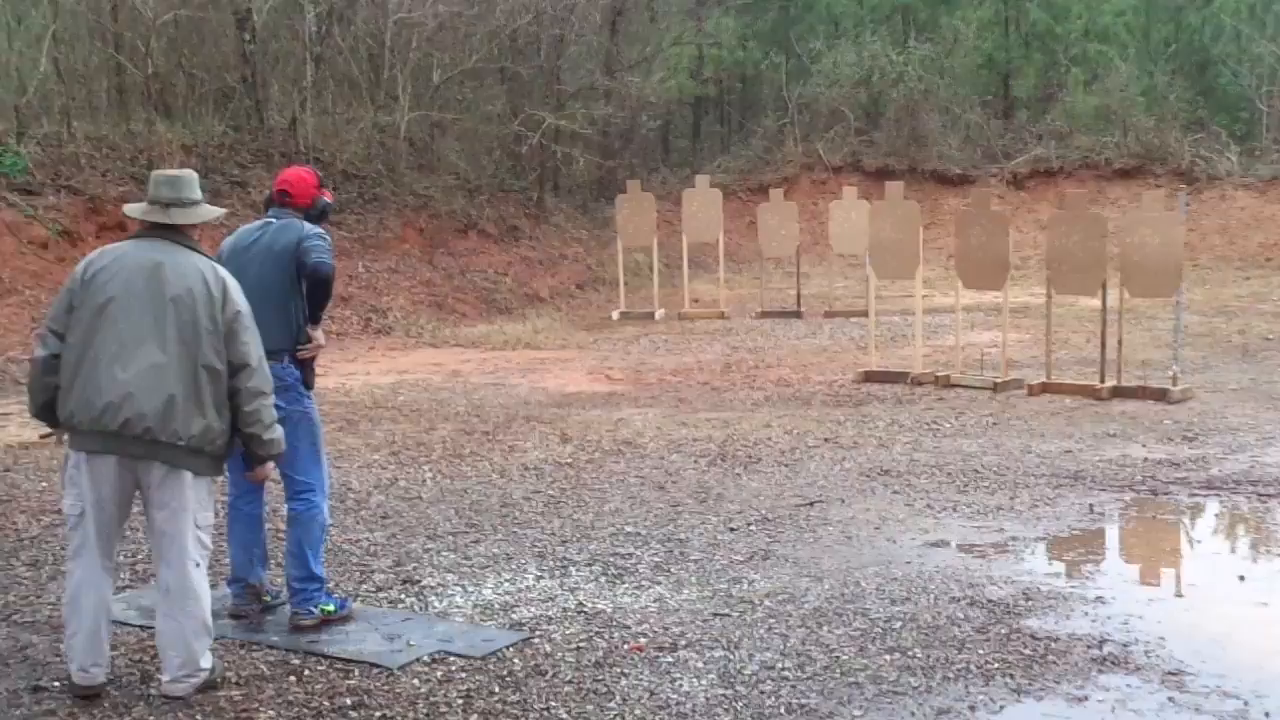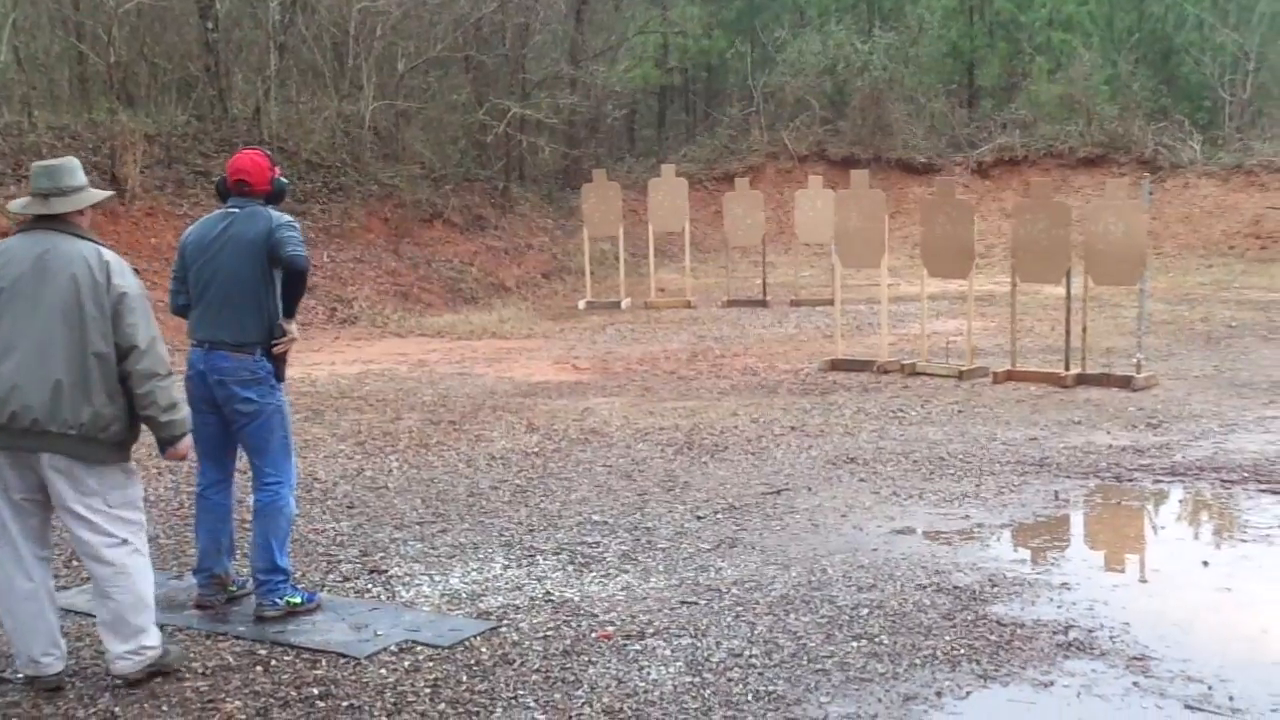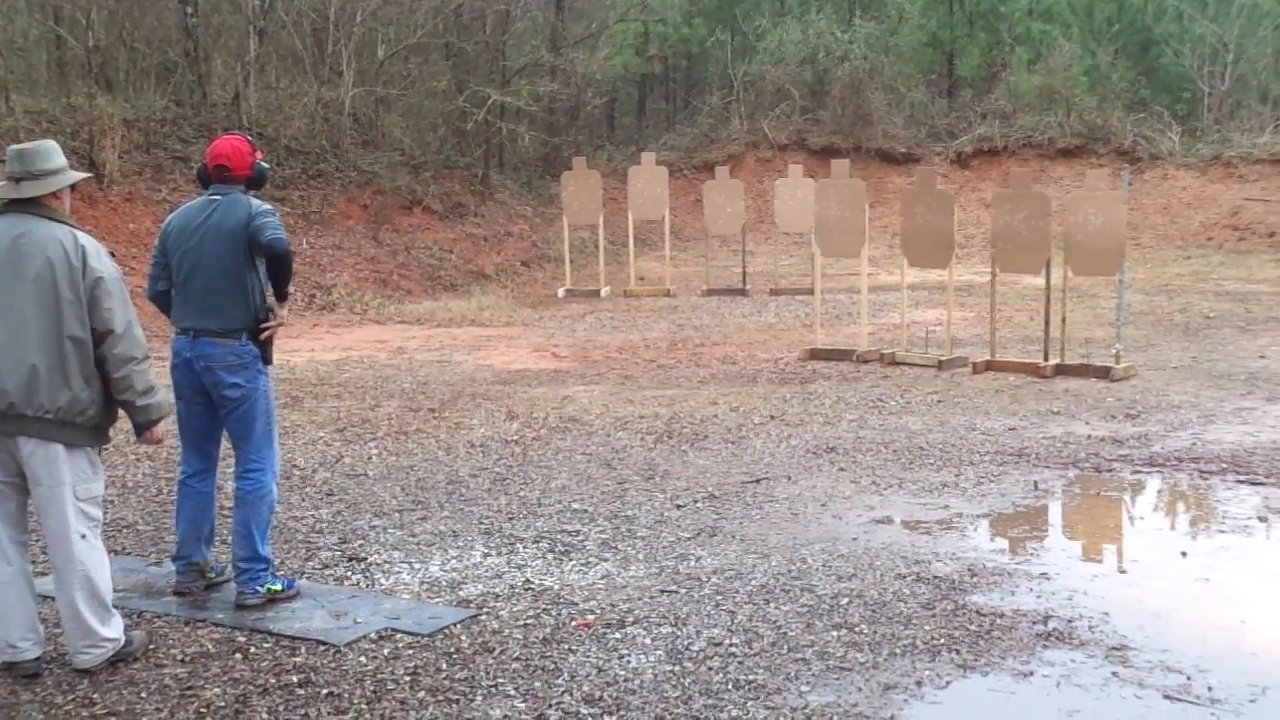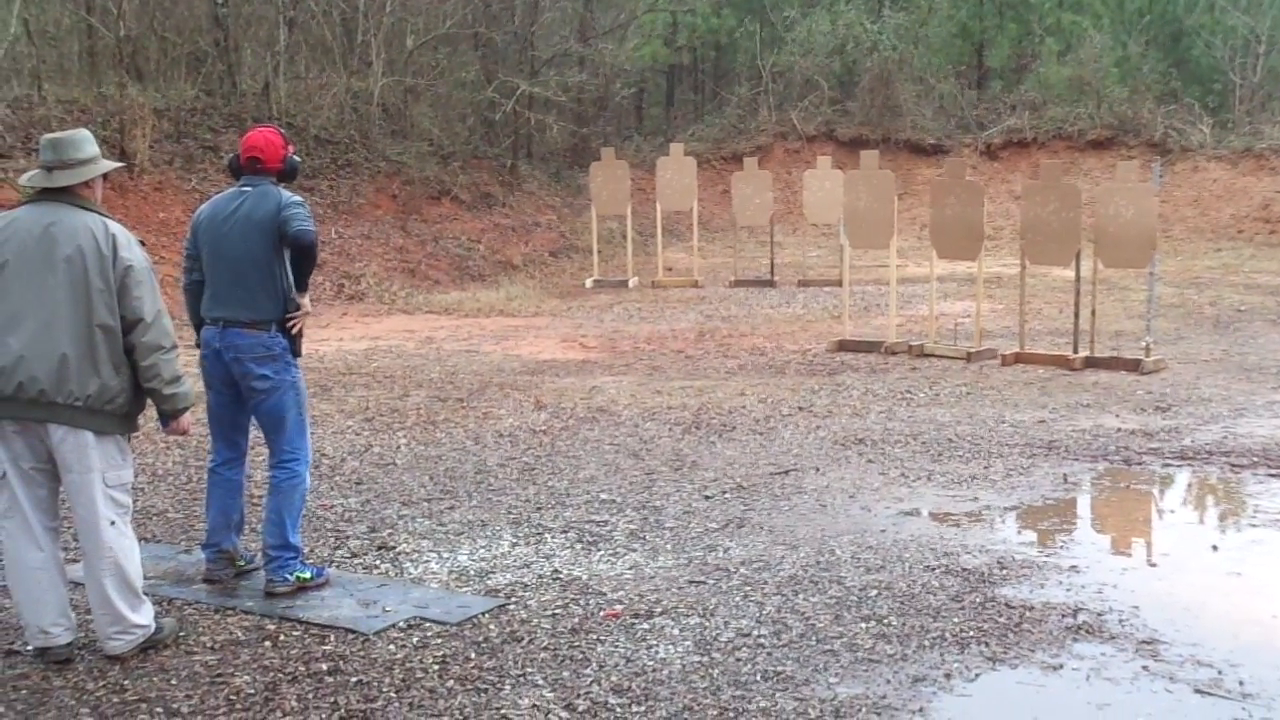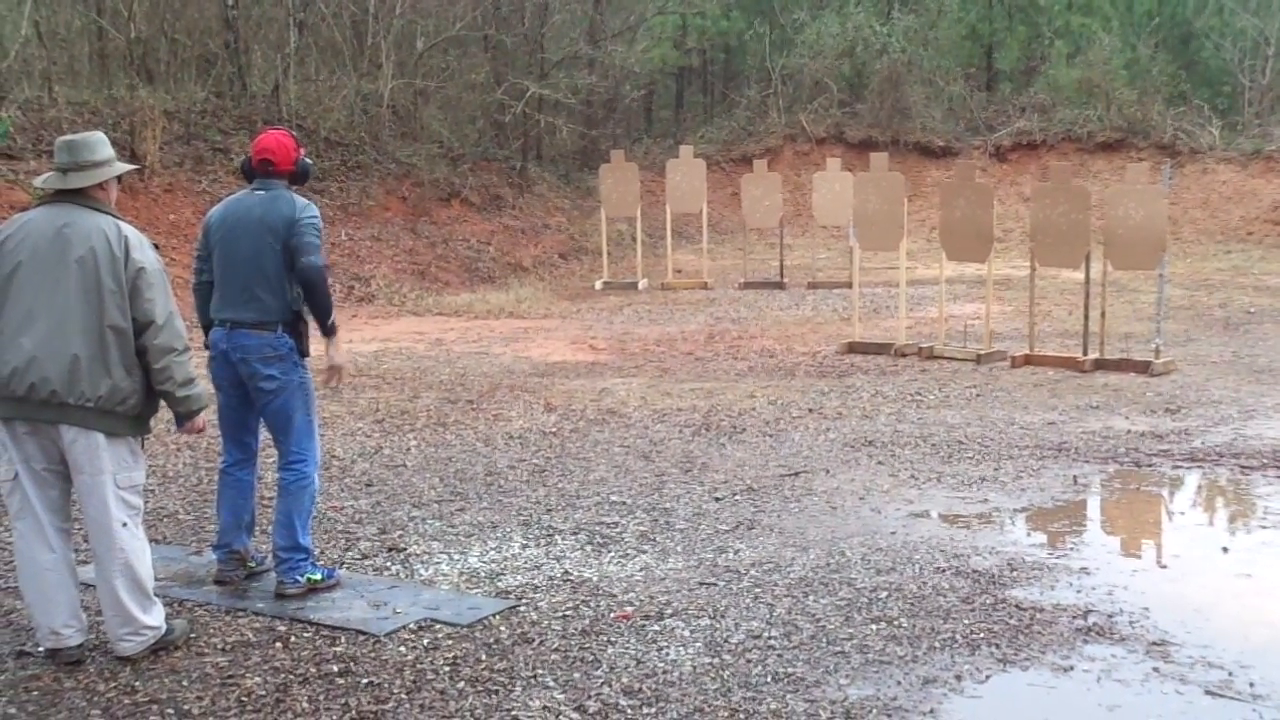
dt=0.7s
person 1, frame 1
left shoulder: (95, 265)
right shoulder: (216, 280)
left elbow: (50, 351)
right elbow: (249, 375)
left wrist: (52, 413)
right wrist: (263, 446)
left hip: (96, 434)
right hip: (179, 439)
left knee: (89, 555)
right knee: (182, 561)
left ankle: (86, 671)
right ankle: (185, 672)
person 1, frame 2
right shoulder: (105, 266)
right elbow: (144, 358)
right wrist: (171, 428)
right hip: (80, 430)
right knee: (114, 540)
right ankle: (136, 650)
person 1, frame 3
right shoulder: (81, 250)
right elbow: (120, 343)
right wrist: (145, 411)
right hip: (54, 412)
right knee: (73, 532)
right ankle: (96, 643)
person 1, frame 4
right shoulder: (110, 239)
right elbow: (148, 332)
right wrist: (173, 401)
right hip: (84, 400)
right knee: (103, 519)
left ankle: (48, 634)
right ankle: (126, 630)
person 1, frame 5
right shoulder: (123, 241)
right elbow: (161, 334)
right wrist: (188, 402)
right hip: (95, 401)
right knee: (114, 521)
left ankle: (60, 636)
right ankle: (137, 632)
person 2, frame 1
left shoulder: (234, 240)
right shoulder: (307, 235)
right elbow: (321, 271)
right wrist: (313, 324)
right hip: (279, 374)
left knee: (243, 488)
right knee: (307, 488)
left ankle: (246, 591)
right ankle: (308, 600)
person 2, frame 2
left shoulder: (195, 233)
right shoulder: (275, 223)
left elbow: (179, 303)
right elbow: (297, 264)
right wrist: (287, 317)
left hip: (201, 363)
right hip: (250, 367)
left knee: (212, 479)
right knee: (274, 480)
left ankle: (213, 581)
right ankle: (274, 592)
person 2, frame 3
left shoulder: (177, 220)
right shoulder: (254, 211)
left elbow: (157, 290)
right elbow: (278, 248)
right wrist: (281, 299)
left hip: (186, 353)
right hip: (236, 354)
left knee: (196, 466)
right knee: (257, 468)
left ankle: (191, 568)
right ankle: (254, 580)
person 2, frame 4
left shoulder: (207, 212)
right shoulder: (284, 202)
left elbow: (193, 283)
right elbow: (304, 239)
right wrist: (300, 291)
left hip: (217, 341)
right hip: (263, 344)
left knee: (226, 454)
right knee: (290, 457)
left ankle: (221, 555)
right ankle: (283, 568)
person 2, frame 5
left shoulder: (218, 214)
right shoulder: (297, 210)
left elbow: (202, 285)
right elbow: (311, 274)
left wrist: (214, 340)
right wrist: (330, 337)
left hip: (224, 342)
right hip: (272, 345)
left knee: (236, 455)
right knee: (298, 459)
left ankle: (231, 557)
right ankle: (294, 569)
